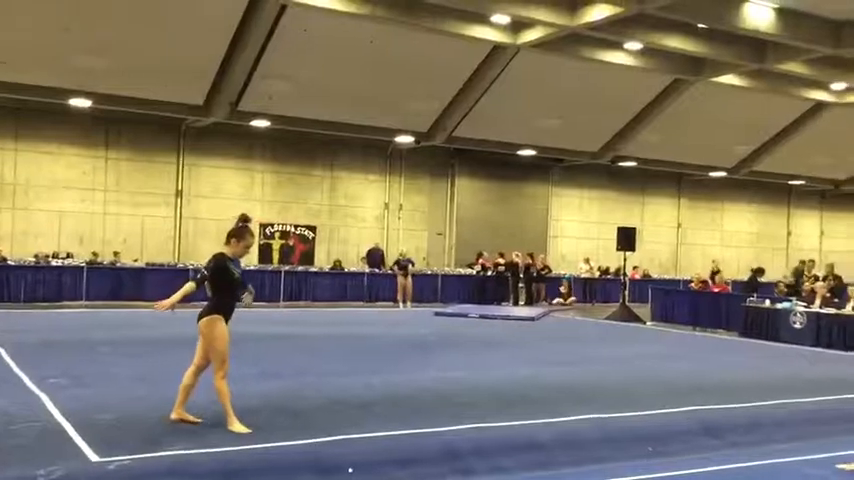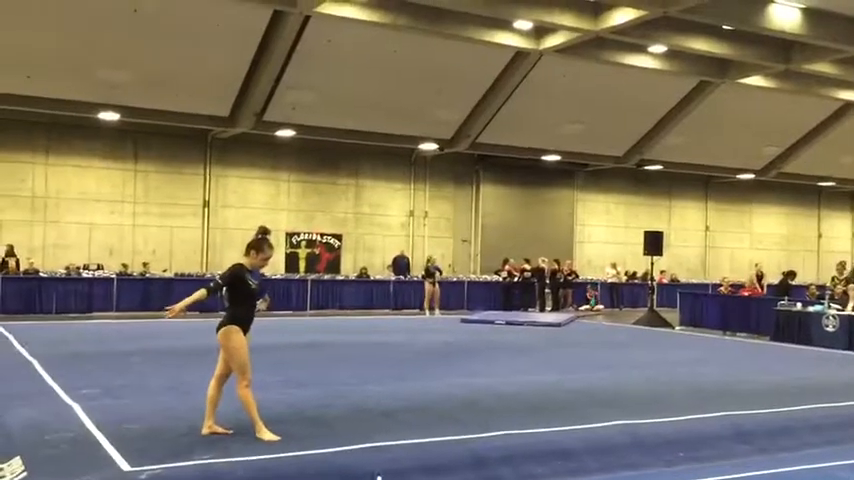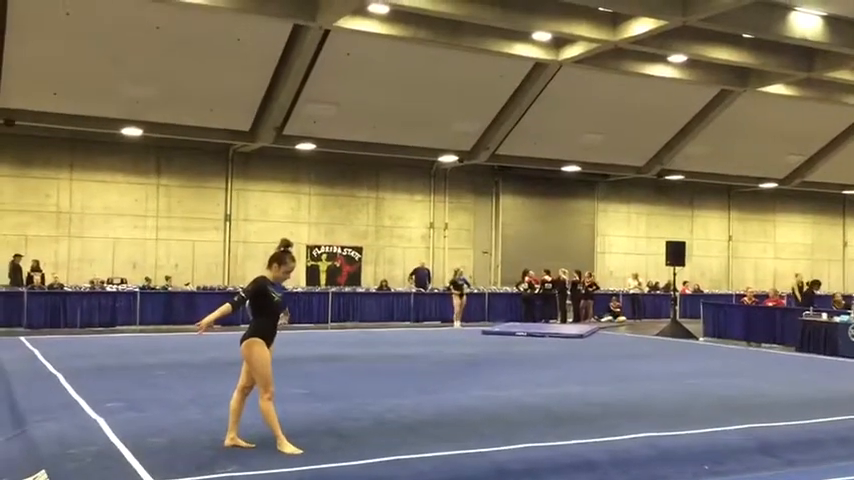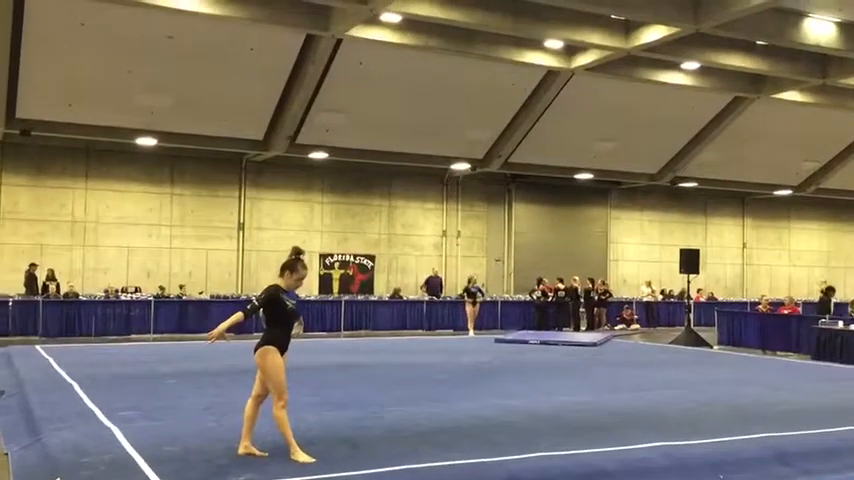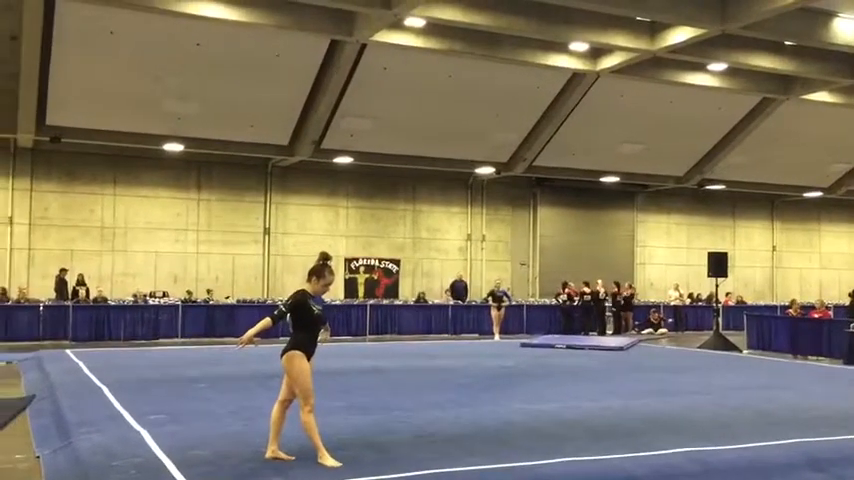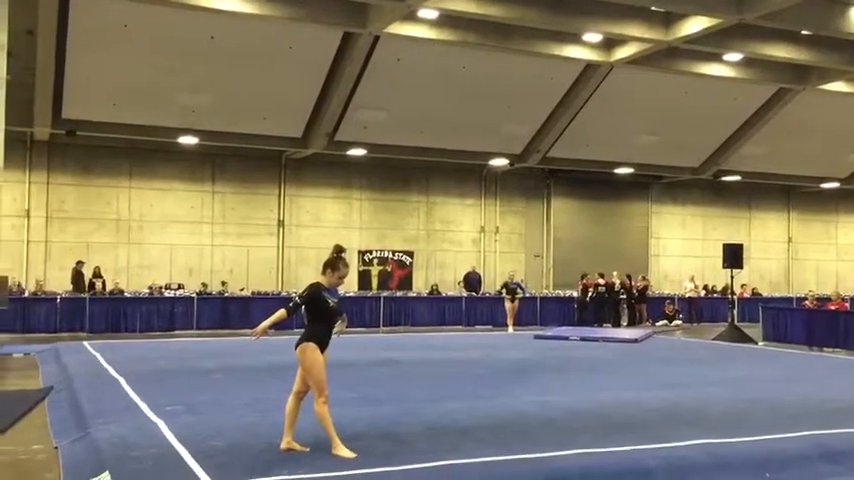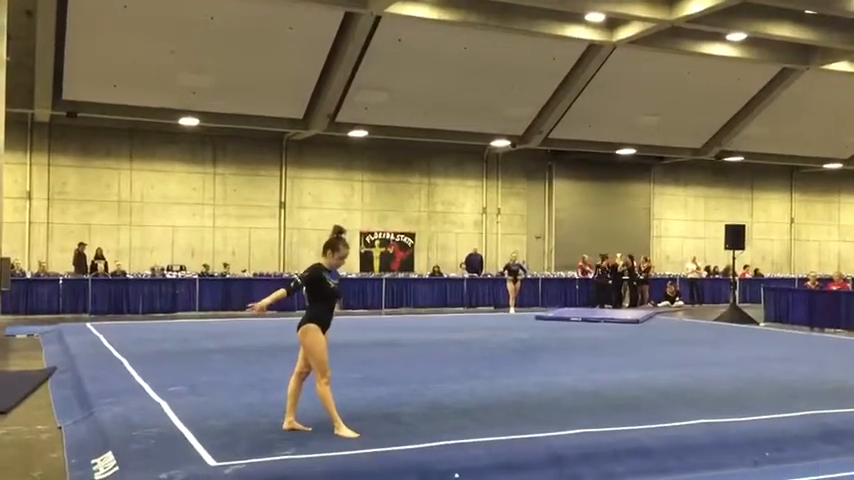
dt=0.7s
person 1, frame 1
left shoulder: (234, 263)
right shoulder: (219, 261)
right elbow: (198, 281)
left wrist: (246, 292)
right wrist: (174, 298)
left hip: (215, 318)
right hip: (213, 318)
left knee: (198, 366)
right knee: (221, 371)
left ankle: (178, 410)
right ankle: (231, 420)
person 1, frame 2
left shoulder: (254, 274)
right shoulder: (237, 271)
right elbow: (212, 289)
left wrist: (262, 301)
right wrist: (184, 303)
left hip: (239, 329)
right hip: (231, 328)
left knee: (221, 376)
right knee: (245, 380)
left ankle: (209, 424)
right ankle: (259, 428)
person 1, frame 3
left shoulder: (276, 287)
right shoulder: (260, 284)
right elbow: (236, 302)
left wrist: (282, 315)
right wrist: (211, 318)
left hip: (264, 341)
right hip: (254, 341)
left knee: (243, 388)
right knee: (267, 392)
left ankle: (231, 436)
right ankle: (281, 441)
person 1, frame 4
left shoulder: (290, 295)
right shoulder: (273, 292)
right elbow: (248, 311)
right wrist: (223, 326)
left hip: (278, 350)
right hip: (268, 349)
left knee: (258, 396)
right knee: (281, 400)
left ankle: (245, 444)
right ankle: (294, 450)
person 1, frame 5
left shoulder: (315, 300)
right shoulder: (299, 298)
right elbow: (276, 316)
left wrist: (324, 329)
right wrist: (252, 332)
left hip: (304, 354)
right hip: (295, 354)
left knee: (284, 401)
right knee: (307, 405)
left ankle: (272, 449)
right ankle: (322, 454)
person 1, frame 6
left shoulder: (332, 292)
right shoulder: (314, 290)
right elbow: (290, 308)
left wrist: (342, 322)
right wrist: (266, 323)
left hip: (319, 347)
right hip: (309, 346)
left knee: (299, 392)
right knee: (321, 396)
left ankle: (287, 440)
right ankle: (336, 445)
person 1, frame 7
left shoulder: (332, 274)
right shoulder: (315, 271)
right elbow: (291, 288)
right wrist: (266, 302)
left hip: (320, 328)
right hip: (311, 327)
left knee: (301, 373)
right knee: (323, 377)
left ankle: (289, 420)
right ankle: (338, 425)
